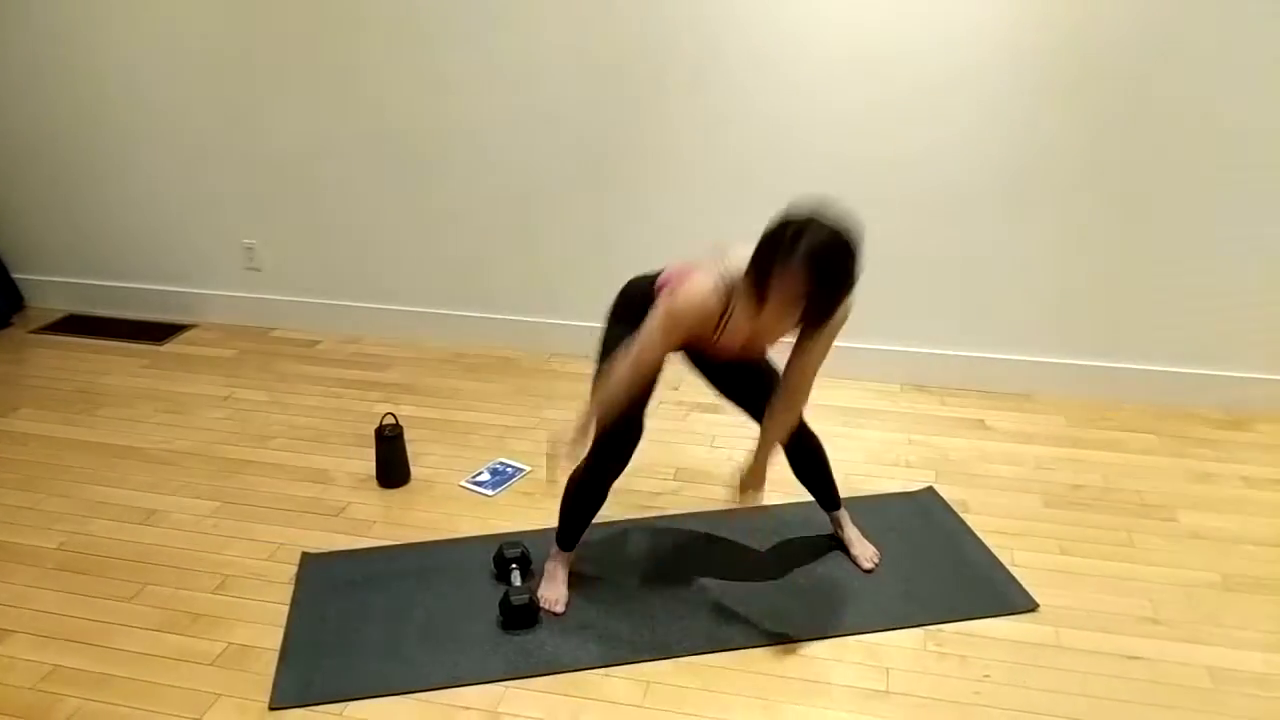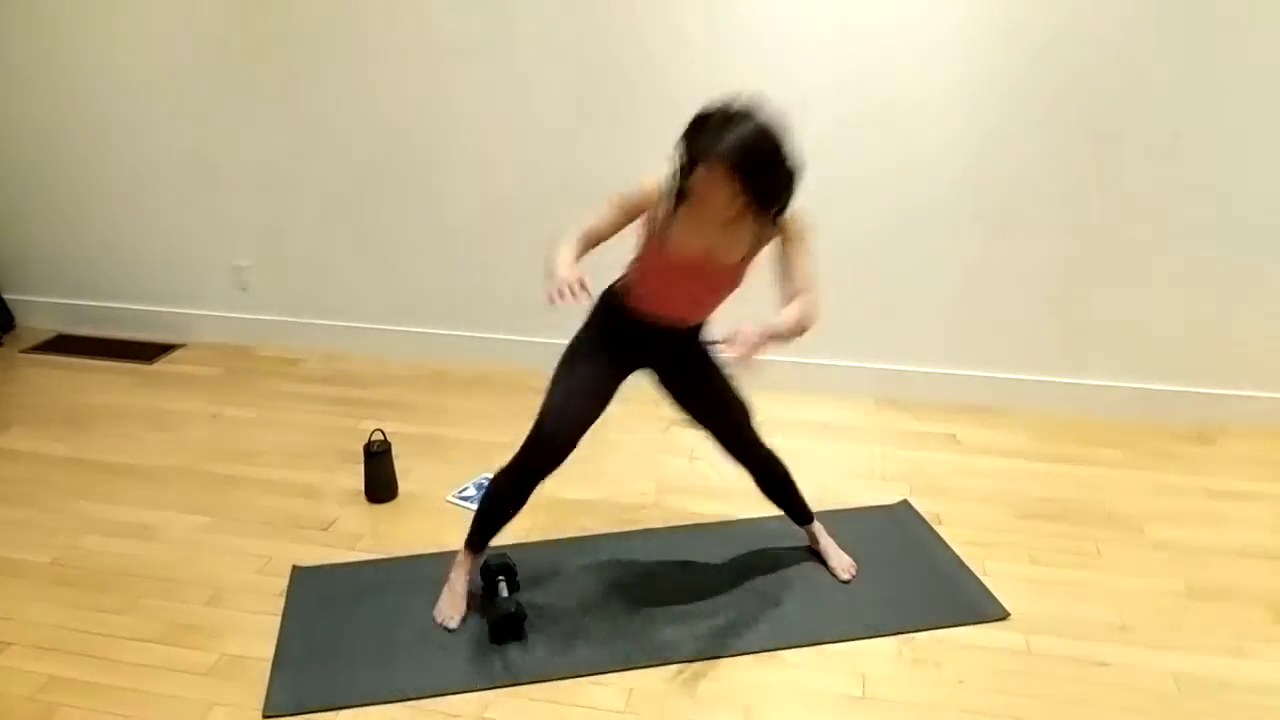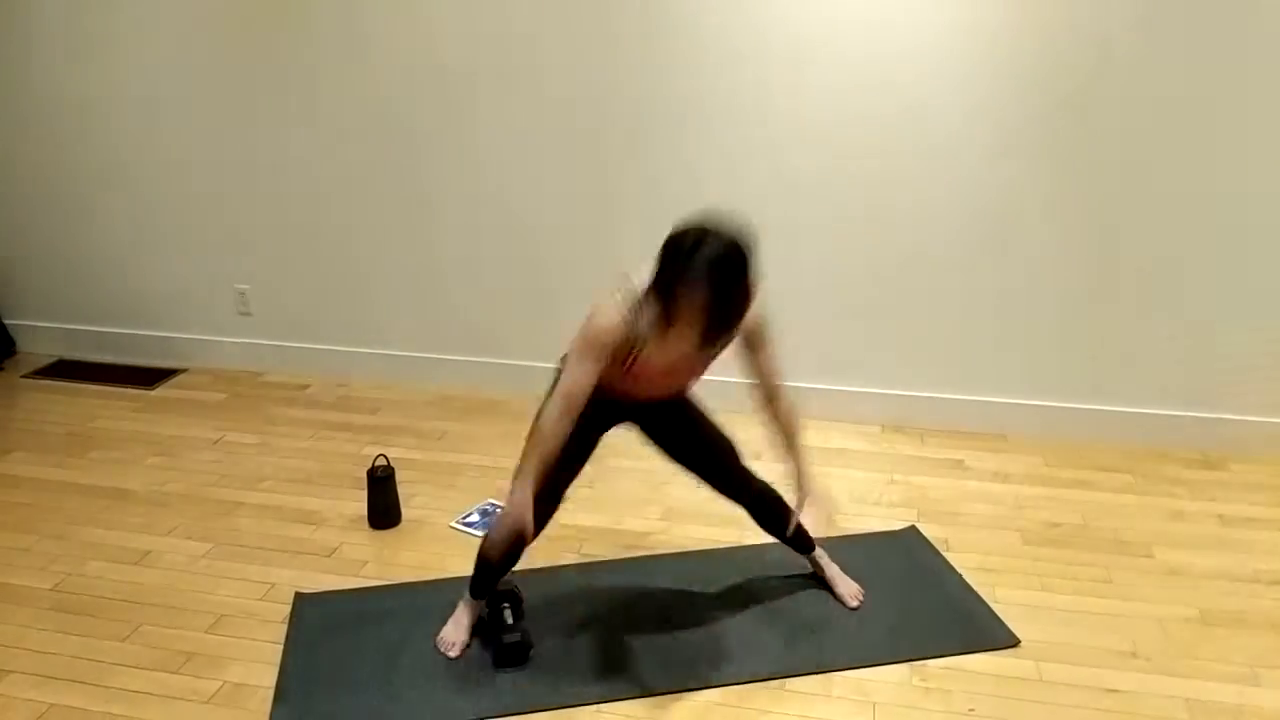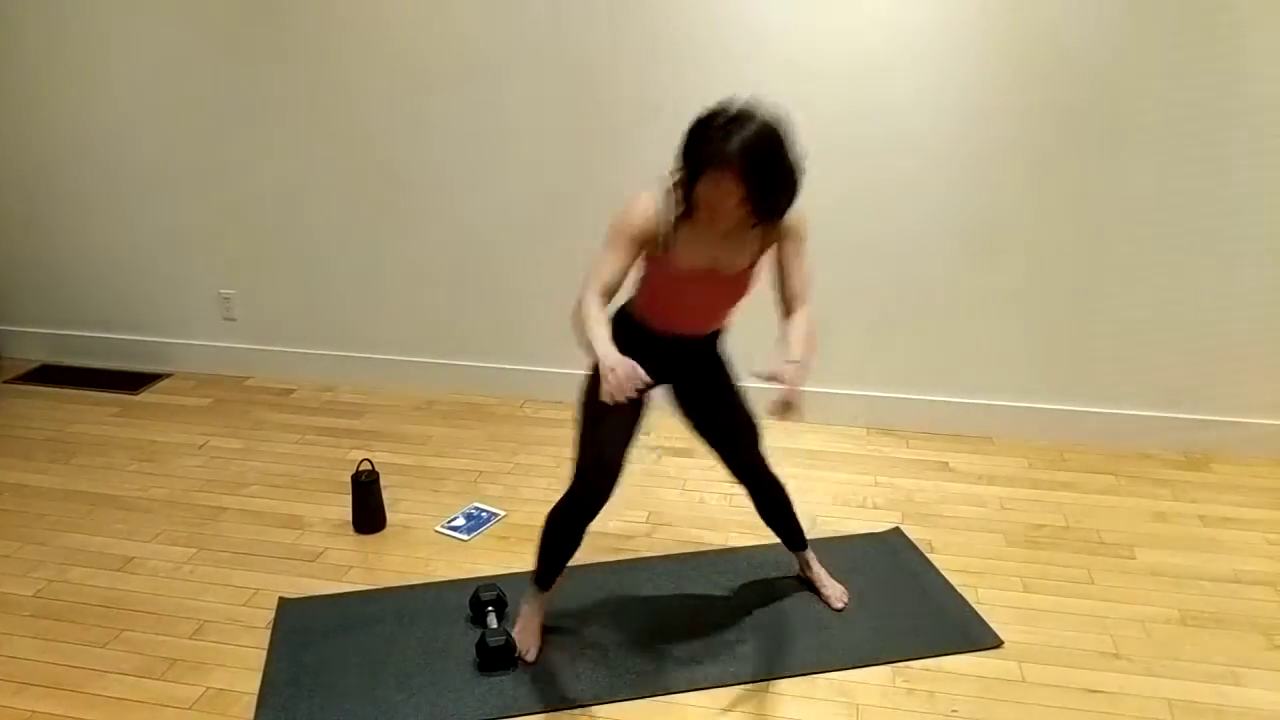
dt=1s
person 1, frame 1
left shoulder: (830, 305)
right shoulder: (705, 295)
left elbow: (795, 390)
right elbow: (633, 363)
left wrist: (760, 460)
right wrist: (589, 421)
left hip: (718, 344)
right hip: (645, 310)
left knee: (793, 431)
right knee: (615, 448)
left ankle: (840, 521)
right ankle: (560, 558)
person 1, frame 2
left shoulder: (776, 221)
right shoulder: (661, 196)
left elbow: (805, 307)
right elbow: (578, 237)
left wrist: (762, 334)
right wrist: (564, 265)
left hip: (682, 343)
right hip: (618, 327)
left knee: (746, 443)
right knee: (543, 450)
left ankle: (814, 533)
right ankle: (467, 562)
person 1, frame 3
left shoulder: (744, 316)
right shoulder: (616, 320)
left elbow: (773, 393)
right elbow: (563, 406)
left wrist: (800, 466)
right wrist: (523, 489)
left hip: (665, 403)
right hip: (595, 397)
left knee: (739, 483)
right knee: (535, 508)
left ankle: (818, 560)
right ankle: (473, 604)
person 1, frame 4
left shoulder: (778, 226)
right shoulder: (651, 215)
left elbow: (799, 307)
right elbow: (592, 297)
left wrist: (794, 364)
right wrist: (607, 354)
left hip: (699, 354)
right hip: (635, 349)
left knee: (750, 464)
right knee: (591, 486)
left ankle: (807, 562)
right ankle: (537, 599)
